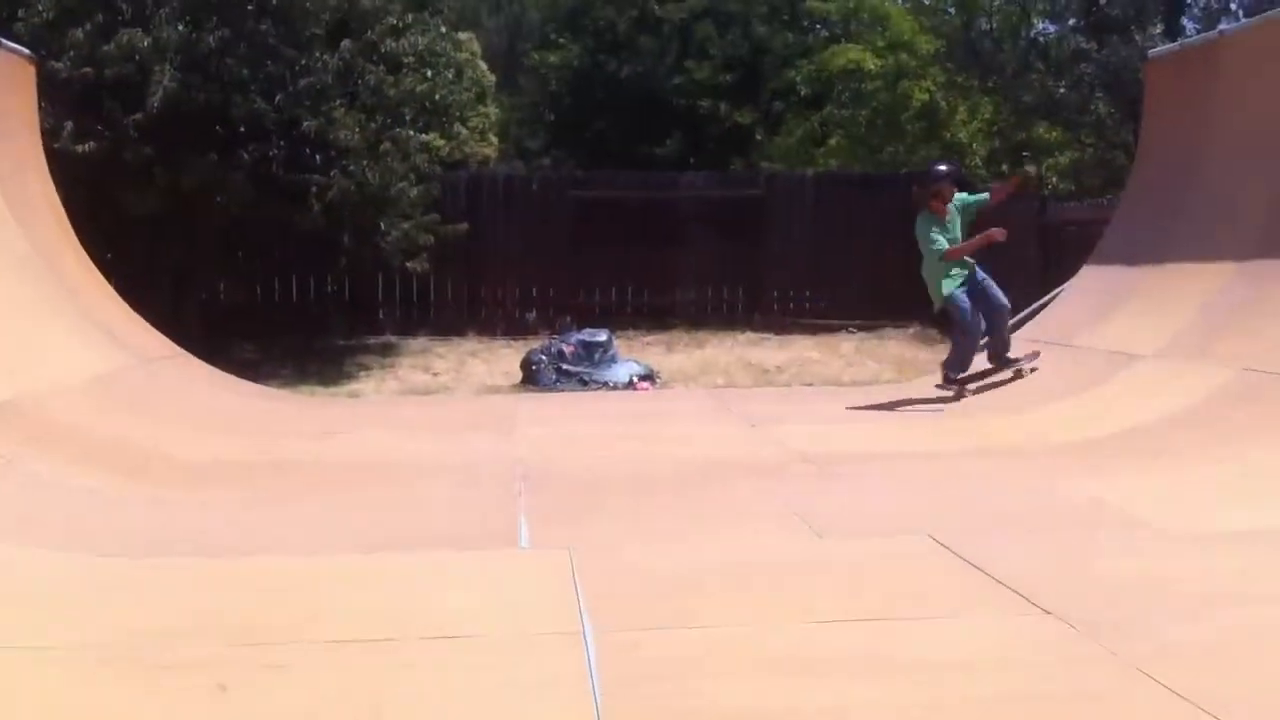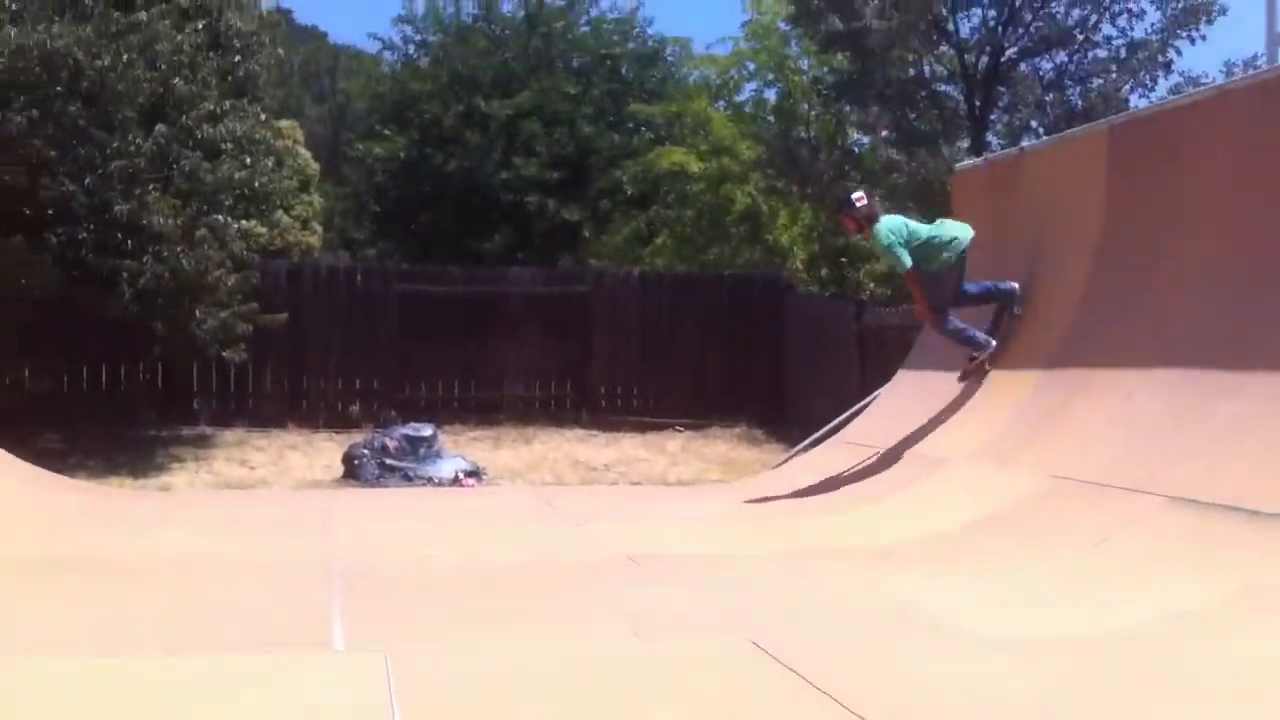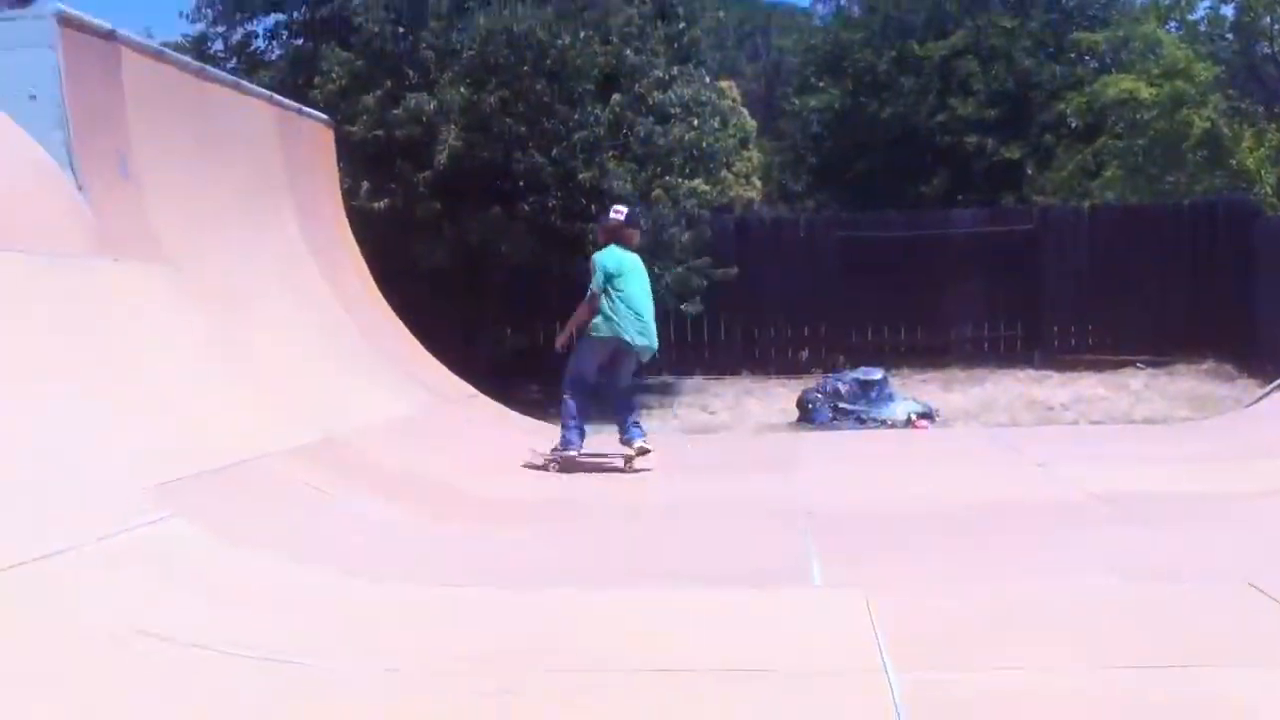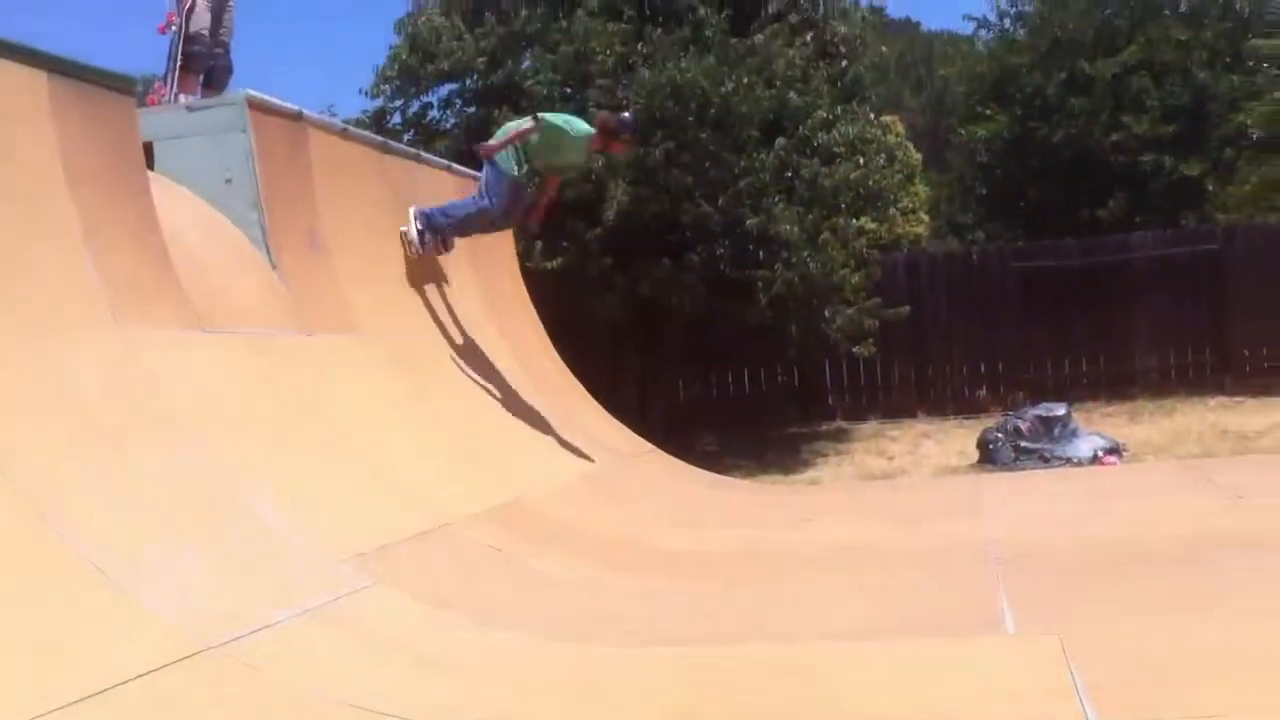
dt=1s
person 1, frame 1
left shoulder: (956, 203)
right shoulder: (926, 225)
left elbow: (990, 199)
right elbow: (946, 255)
left wrist: (1017, 181)
right wrist: (983, 239)
left hip: (965, 268)
right hip: (945, 281)
left knee: (1001, 308)
right knee: (975, 326)
left ankle: (999, 356)
right ankle: (952, 370)
person 1, frame 2
left shoulder: (883, 239)
right shoulder: (886, 221)
left elbow: (909, 274)
left wrist: (923, 307)
left hip: (946, 251)
right hip: (954, 239)
left knee: (934, 314)
right knee: (952, 295)
left ankle: (982, 346)
right ankle: (1005, 292)
person 1, frame 3
left shoulder: (603, 258)
right shoulder: (635, 262)
left elbow: (592, 301)
left wrist: (566, 331)
left hip: (607, 329)
right hip: (640, 337)
left knee: (575, 386)
right knee: (619, 388)
left ankle: (570, 441)
right ankle: (635, 436)
person 1, frame 4
left shoulder: (585, 153)
right shoulder: (577, 133)
left elbow: (553, 177)
right elbow: (536, 120)
left wrist: (539, 209)
right wrist: (499, 144)
left hip: (522, 161)
right hip: (507, 149)
left knee: (511, 214)
right knee: (492, 208)
left ankle: (442, 231)
right ankle: (423, 219)
